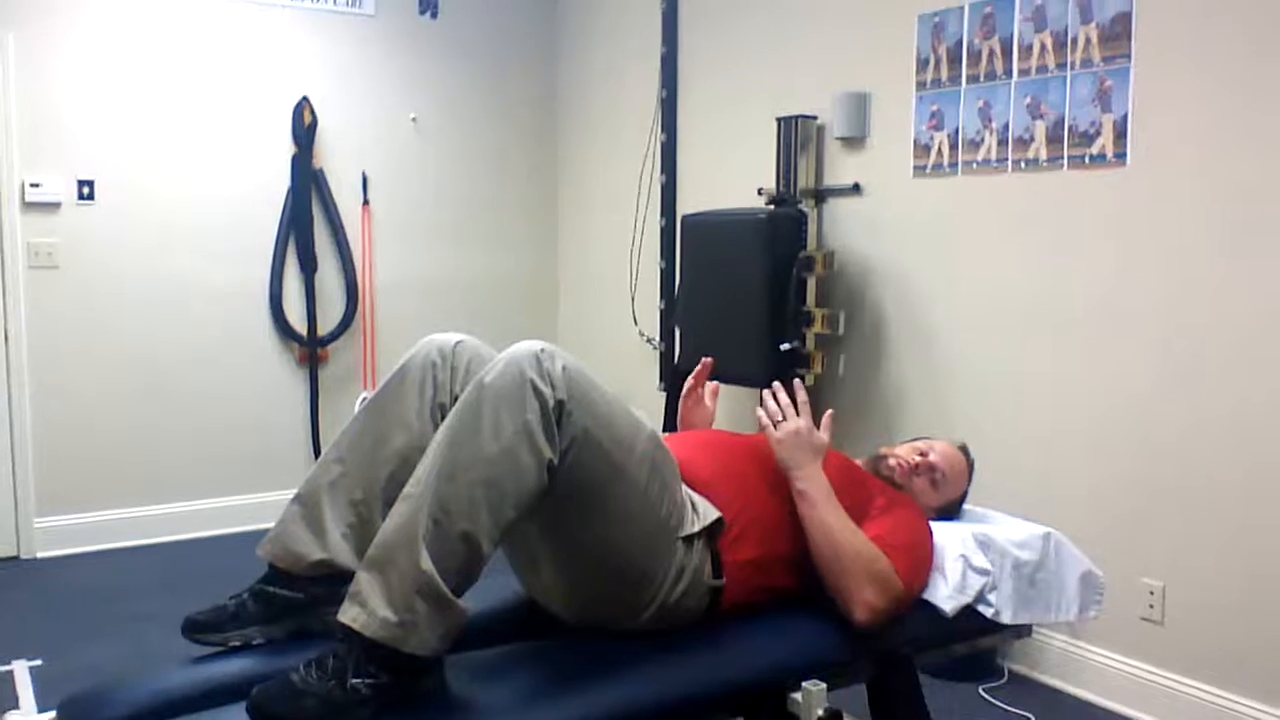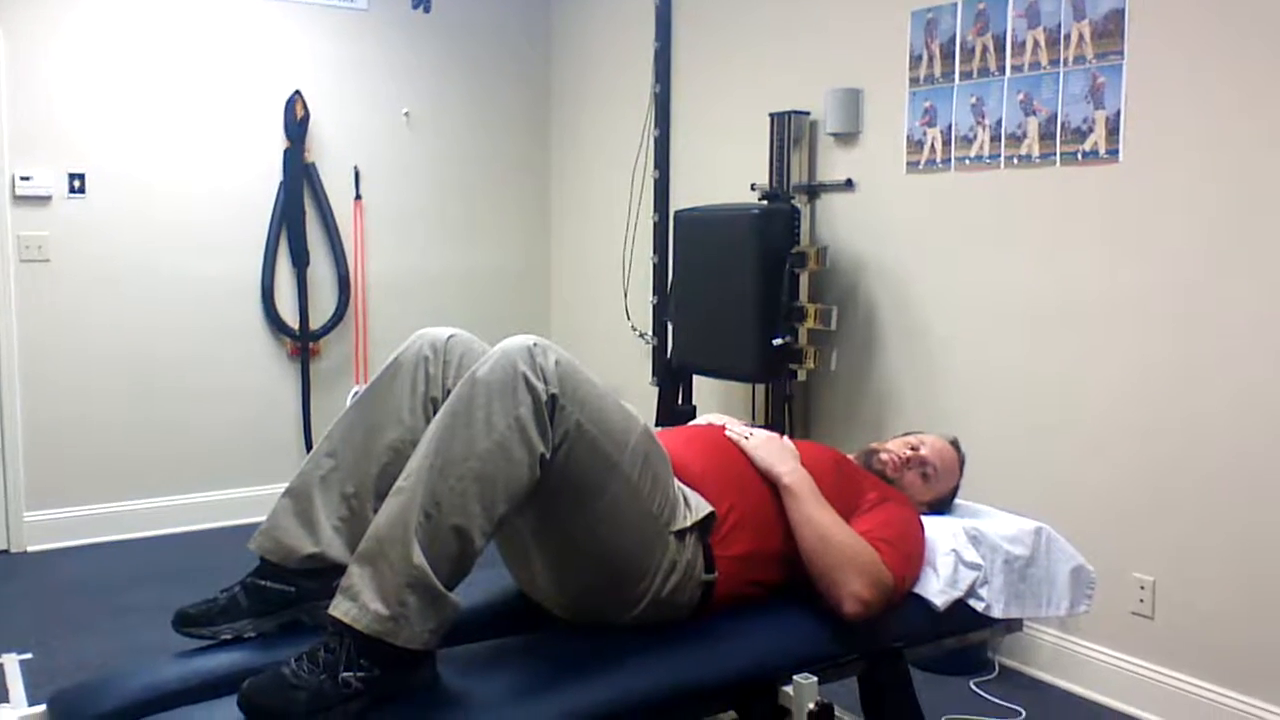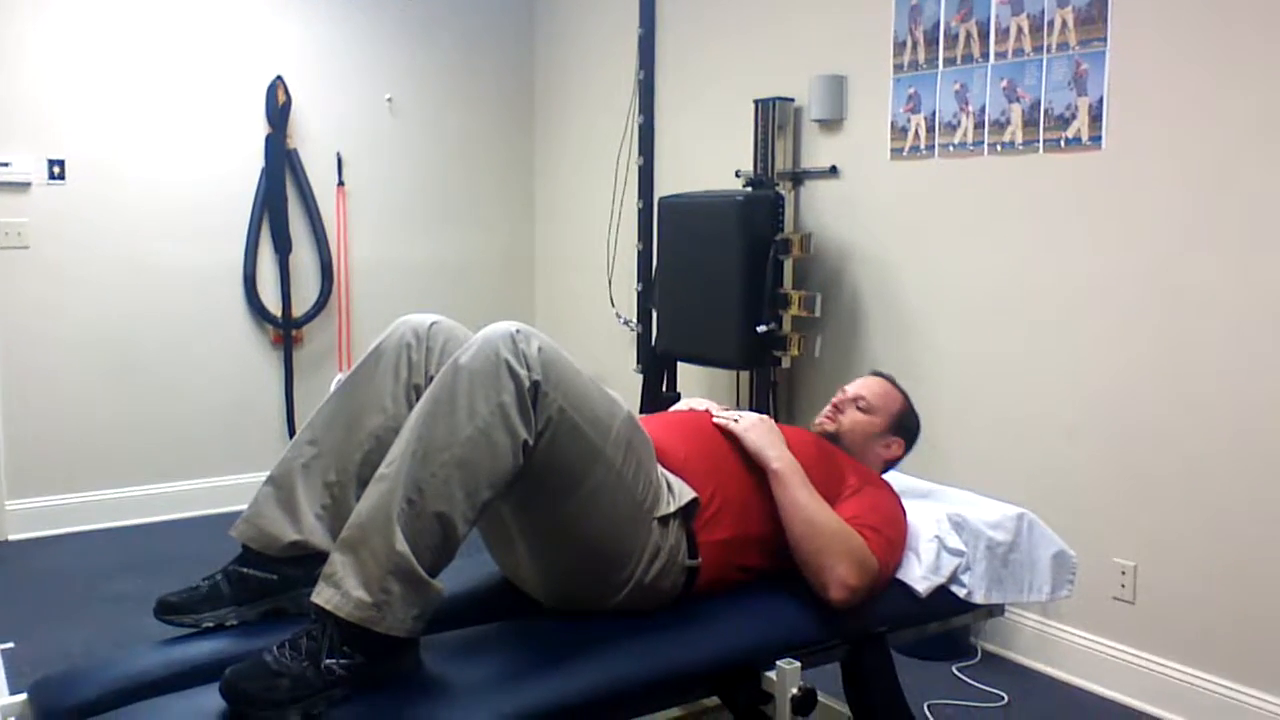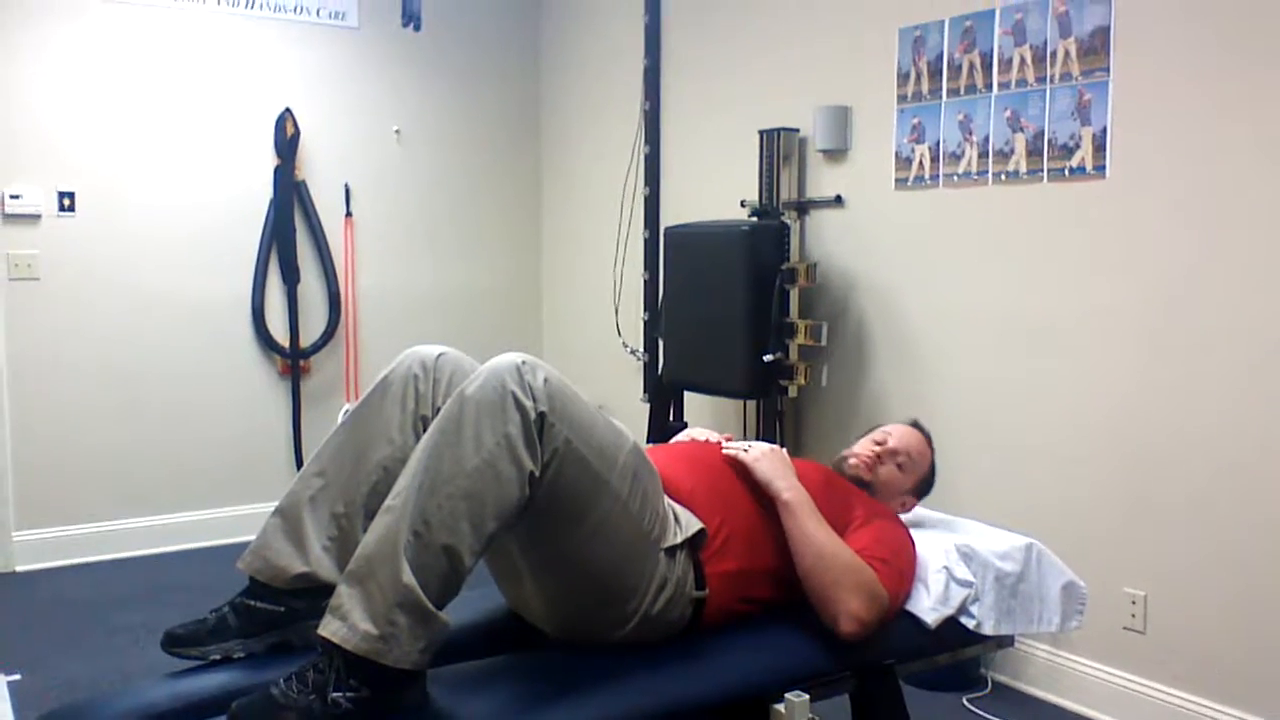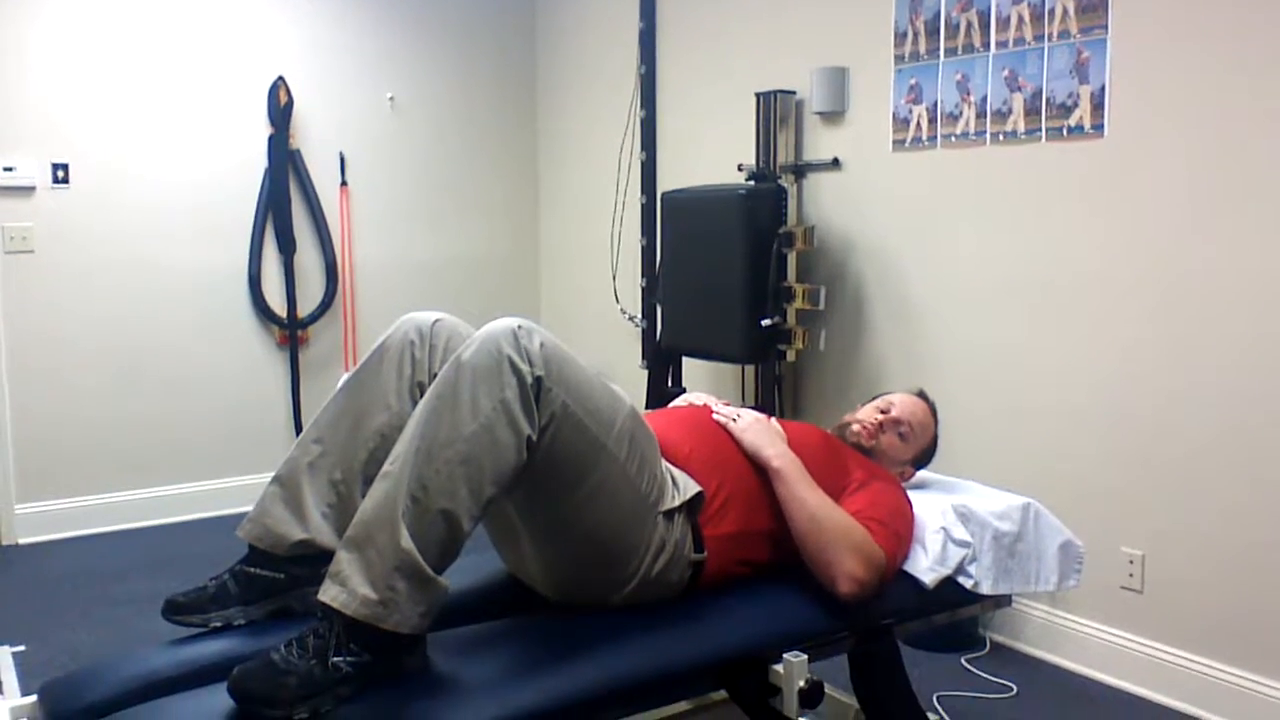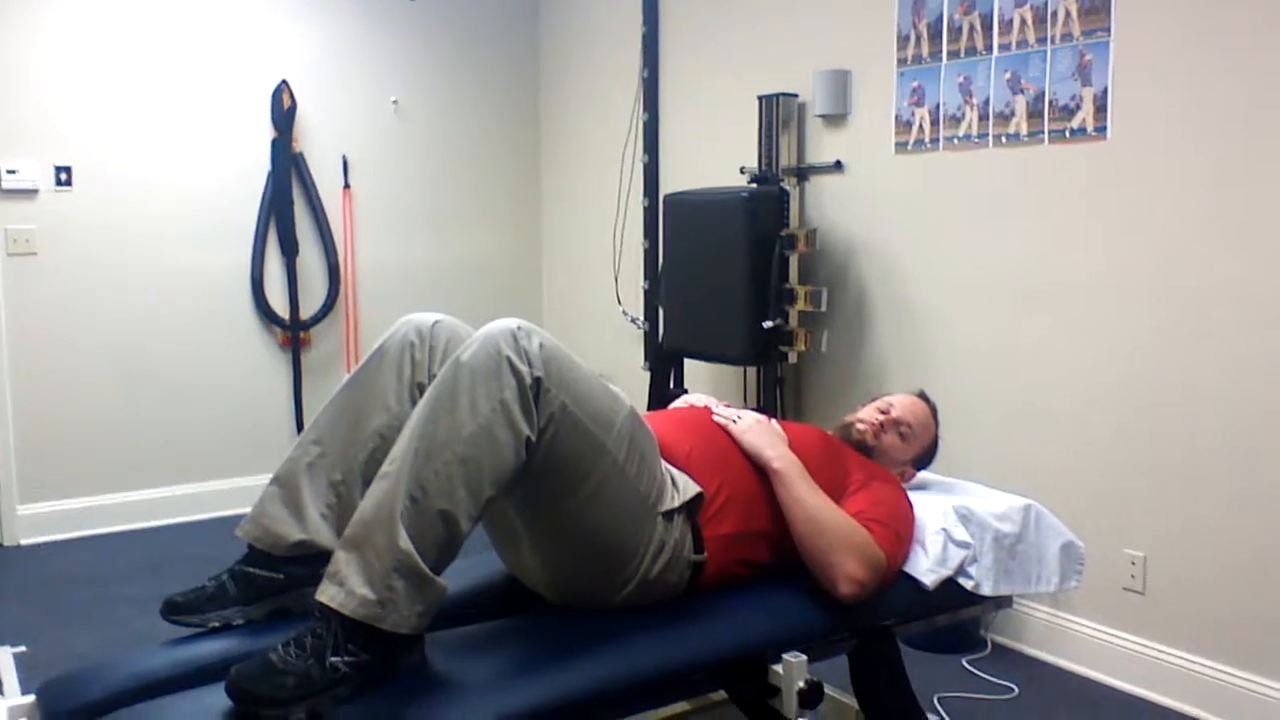
dt=0.7s
person 1, frame 1
left shoulder: (899, 521)
right shoulder: (806, 460)
left elbow: (866, 602)
left wrist: (806, 472)
right wrist: (691, 437)
left hip: (675, 556)
right hip: (574, 537)
left knee: (534, 373)
right knee: (449, 360)
left ankle: (388, 647)
right ankle: (307, 580)
person 1, frame 2
left shoulder: (891, 519)
right shoulder: (788, 455)
left elbow: (854, 594)
left wrist: (787, 473)
right wrist: (705, 435)
left hip: (668, 549)
right hip: (570, 536)
left knee: (527, 367)
right knee: (441, 353)
left ankle: (381, 638)
right ankle: (298, 572)
person 1, frame 3
left shoulder: (868, 494)
right shoulder: (759, 437)
left elbow: (840, 580)
left wrist: (776, 455)
right wrist: (687, 421)
left hip: (655, 535)
right hip: (550, 523)
left knee: (511, 352)
right knee: (424, 340)
left ankle: (364, 626)
right ankle: (281, 557)
person 1, frame 4
left shoulder: (879, 530)
right shoulder: (764, 467)
left elbow: (851, 613)
left wrist: (785, 487)
right wrist: (684, 448)
left hip: (660, 565)
right hip: (558, 552)
left knee: (518, 384)
right knee: (430, 372)
right ankle: (289, 591)
person 1, frame 5
left shoulder: (878, 491)
right shoulder: (769, 431)
left elbow: (848, 573)
left wrist: (776, 455)
right wrist: (684, 411)
left hip: (656, 528)
right hip: (554, 517)
left knee: (513, 349)
right knee: (427, 338)
left ankle: (371, 624)
right ankle: (288, 557)
person 1, frame 6
left shoulder: (878, 492)
right shoulder: (768, 431)
left elbow: (848, 575)
left wrist: (777, 456)
right wrist: (677, 420)
left hip: (658, 529)
right hip: (557, 519)
left knee: (513, 351)
right knee: (426, 339)
left ankle: (368, 624)
right ankle: (287, 557)
